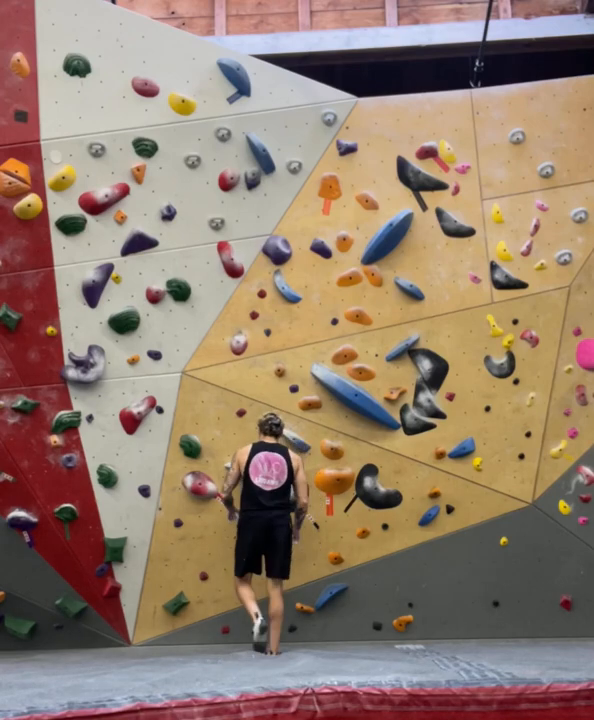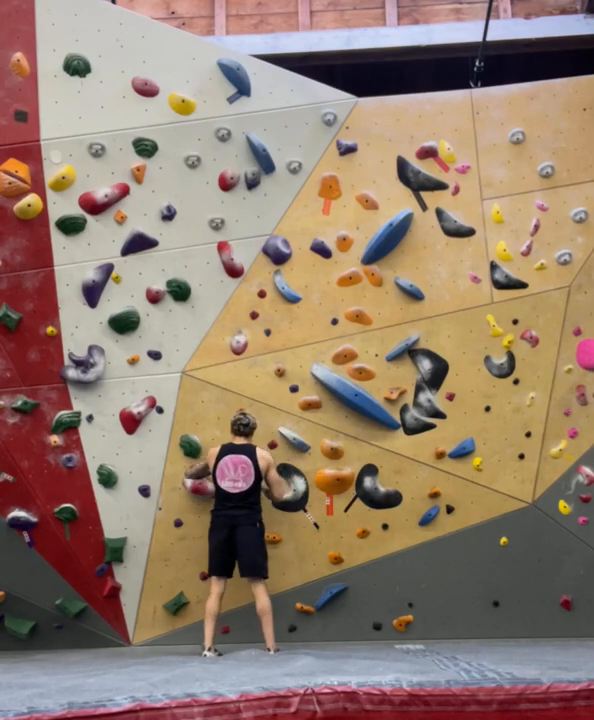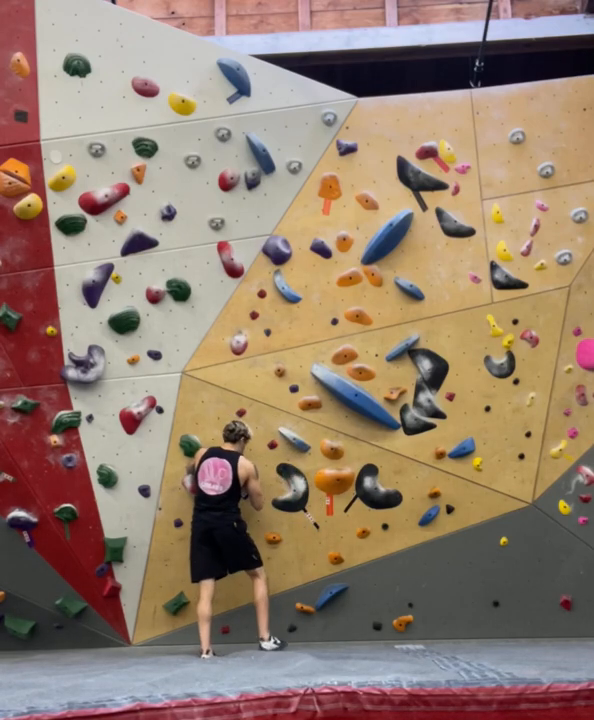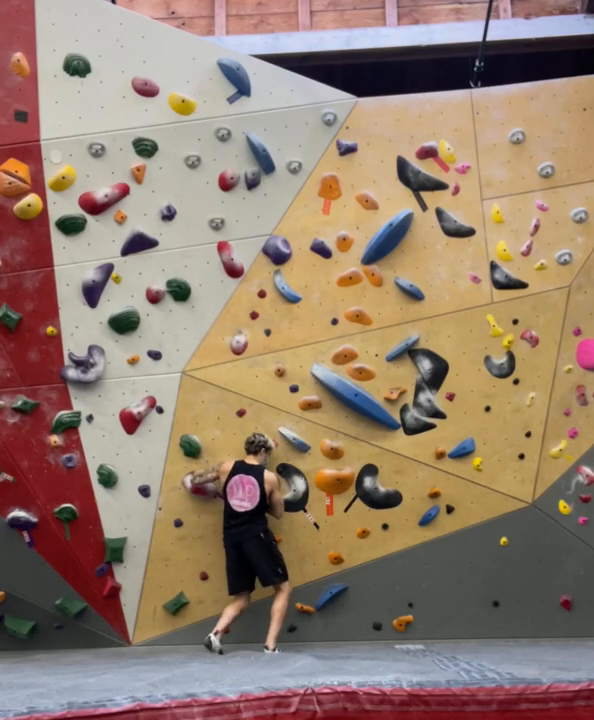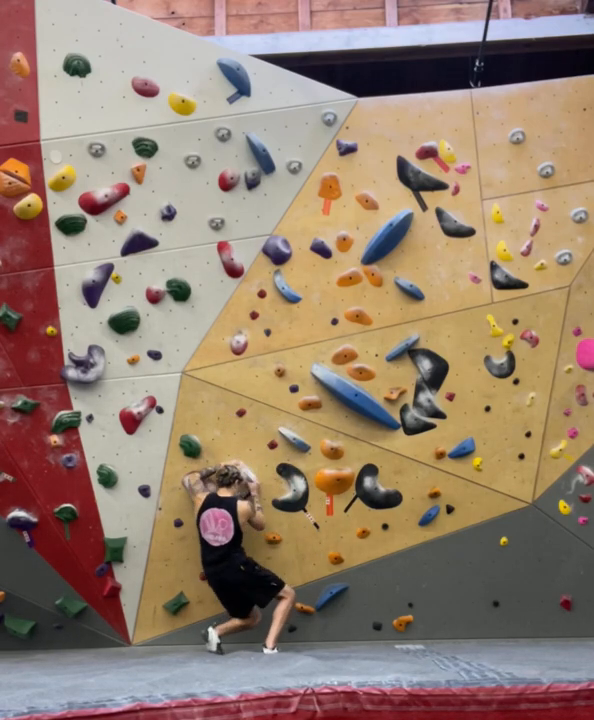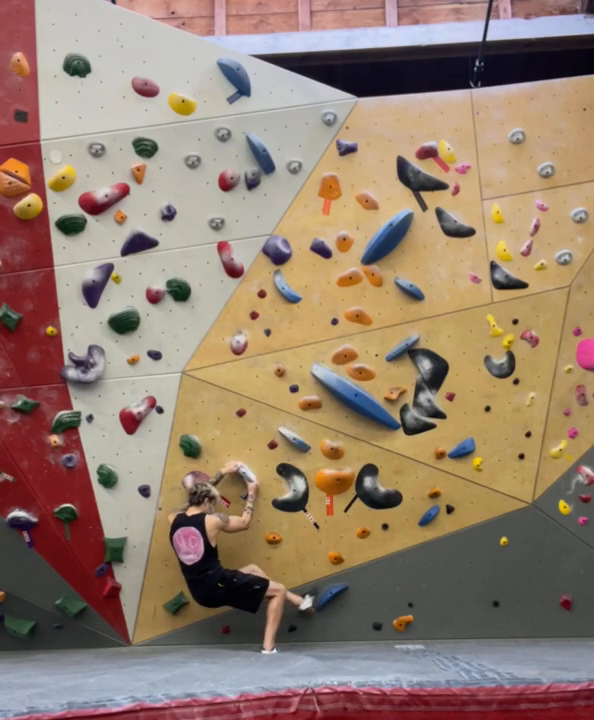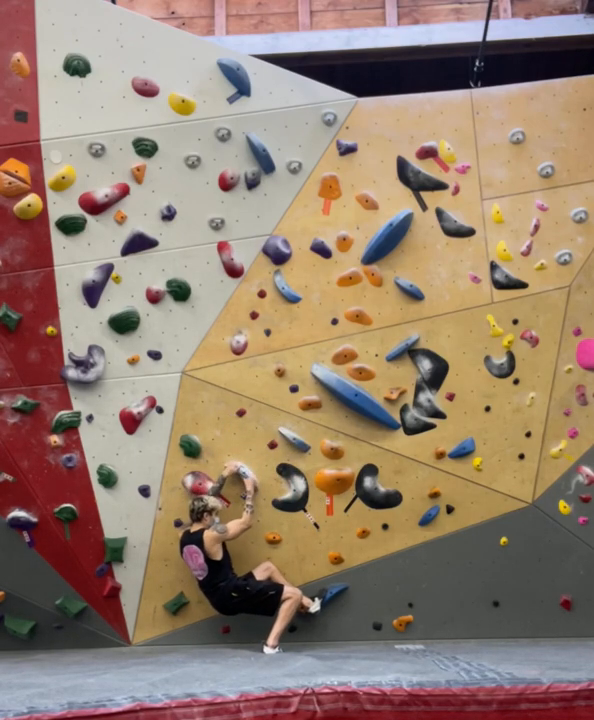
dt=0.7s
person 1, frame 1
left shoulder: (244, 453)
right shoulder: (293, 458)
left elbow: (225, 493)
right elbow: (303, 501)
left wrist: (232, 509)
right wrist: (296, 526)
left hip: (251, 523)
right hip: (280, 525)
left knee: (242, 581)
right knee: (275, 588)
left ankle: (256, 617)
right ankle: (274, 649)
person 1, frame 2
left shoulder: (214, 453)
right shoulder: (263, 456)
right elbow: (278, 493)
left hip: (220, 524)
right hip: (248, 525)
left knee: (216, 588)
right knee: (258, 587)
left ankle: (208, 647)
right ankle: (272, 647)
person 1, frame 3
left shoulder: (202, 454)
right shoulder: (246, 465)
left elbow: (190, 470)
right elbow: (258, 504)
left hip: (201, 526)
right hip: (228, 526)
left knee: (206, 591)
right knee: (259, 575)
left ankle: (206, 650)
right ankle: (265, 638)
person 1, frame 4
left shoulder: (226, 468)
right shoulder: (269, 477)
left elbow: (195, 480)
right elbow: (278, 513)
left hip: (232, 539)
right hip: (257, 537)
left knee: (241, 599)
right knee: (283, 589)
left ankle: (215, 633)
right ankle: (270, 646)
person 1, frame 5
left shoulder: (201, 499)
right shoulder: (243, 506)
left elbow: (192, 478)
right elbow: (260, 524)
left wrist: (220, 467)
right wrist: (254, 494)
left hip: (213, 574)
right hip: (236, 568)
left knee: (251, 618)
right knee: (287, 594)
left ankle: (215, 632)
right ankle: (270, 646)
person 1, frame 6
left shoulder: (174, 519)
right shoulder: (212, 520)
left elbow: (199, 491)
right elbow: (244, 522)
left wrist: (223, 473)
right wrist: (252, 493)
left hip: (199, 591)
right hip: (216, 585)
left knee: (253, 570)
right knee: (278, 590)
left ankle: (299, 601)
right ankle: (268, 647)
person 1, frame 7
left shoulder: (184, 537)
right shoulder: (211, 535)
left elbow: (205, 501)
right elbow: (245, 522)
left wrist: (224, 476)
right wrist: (250, 490)
left hip: (220, 597)
right hip: (231, 595)
left knee: (268, 567)
right knee: (294, 594)
left ankle: (305, 604)
right ankle: (271, 644)
